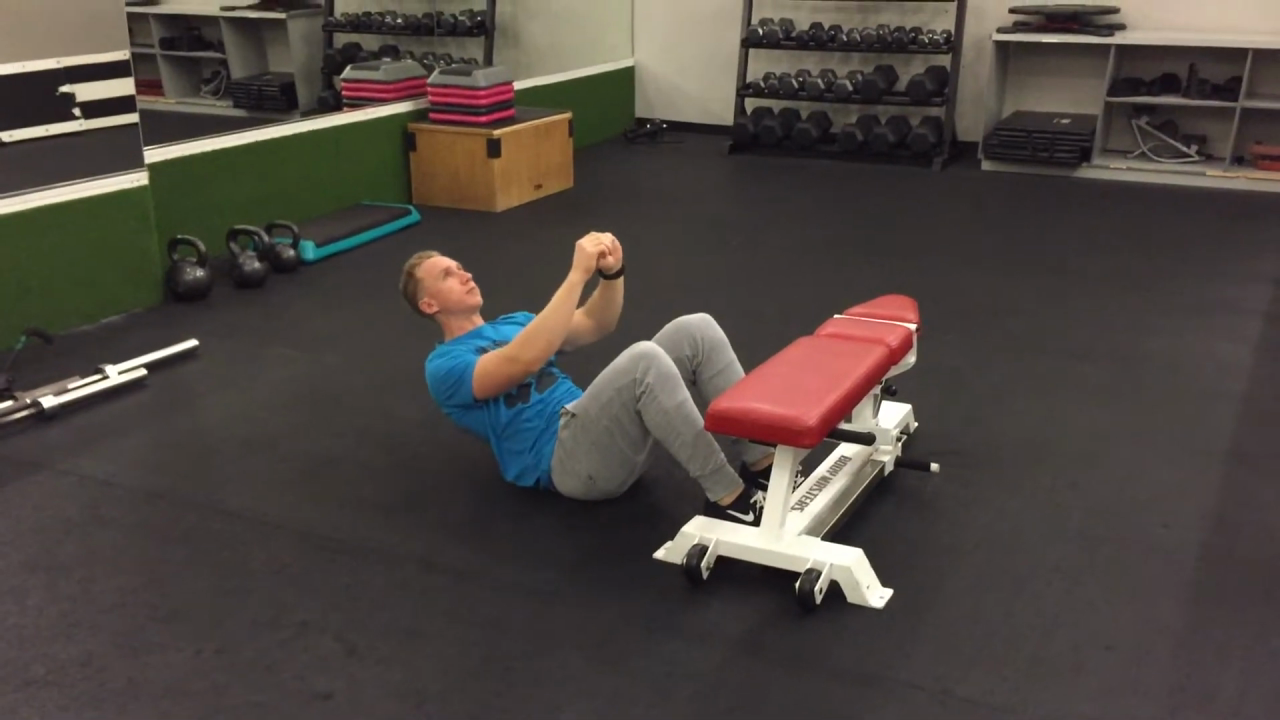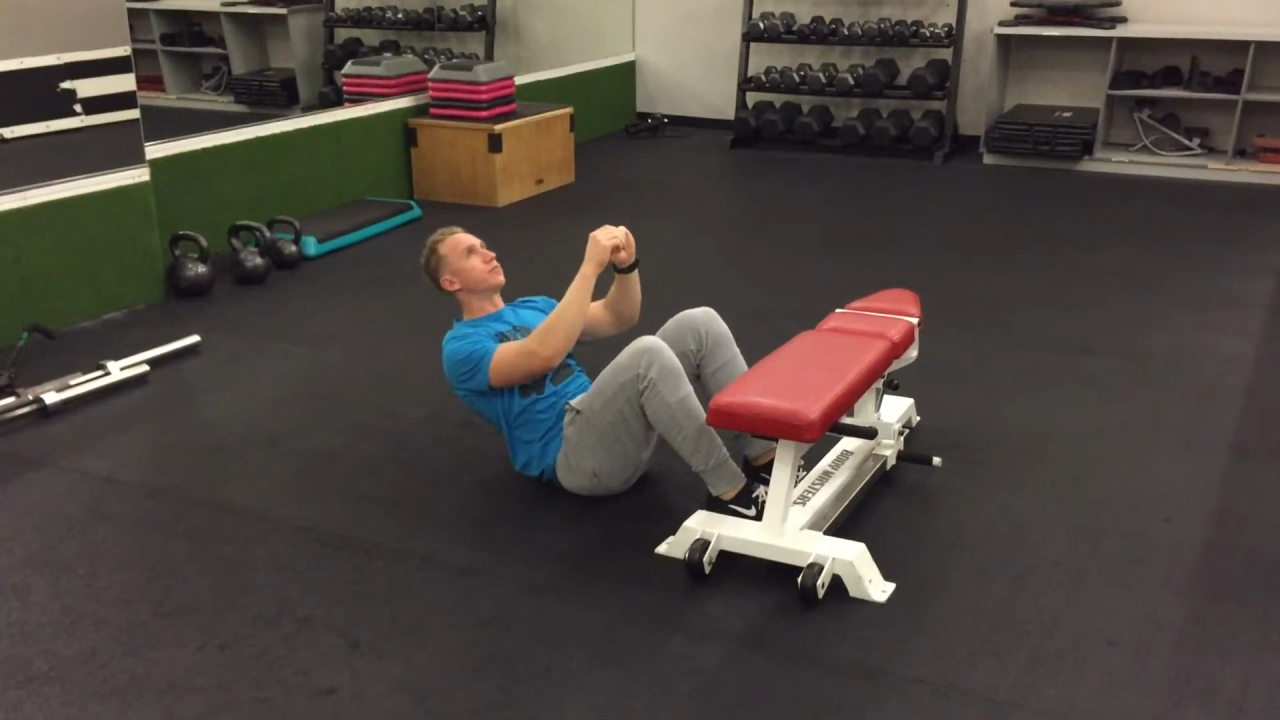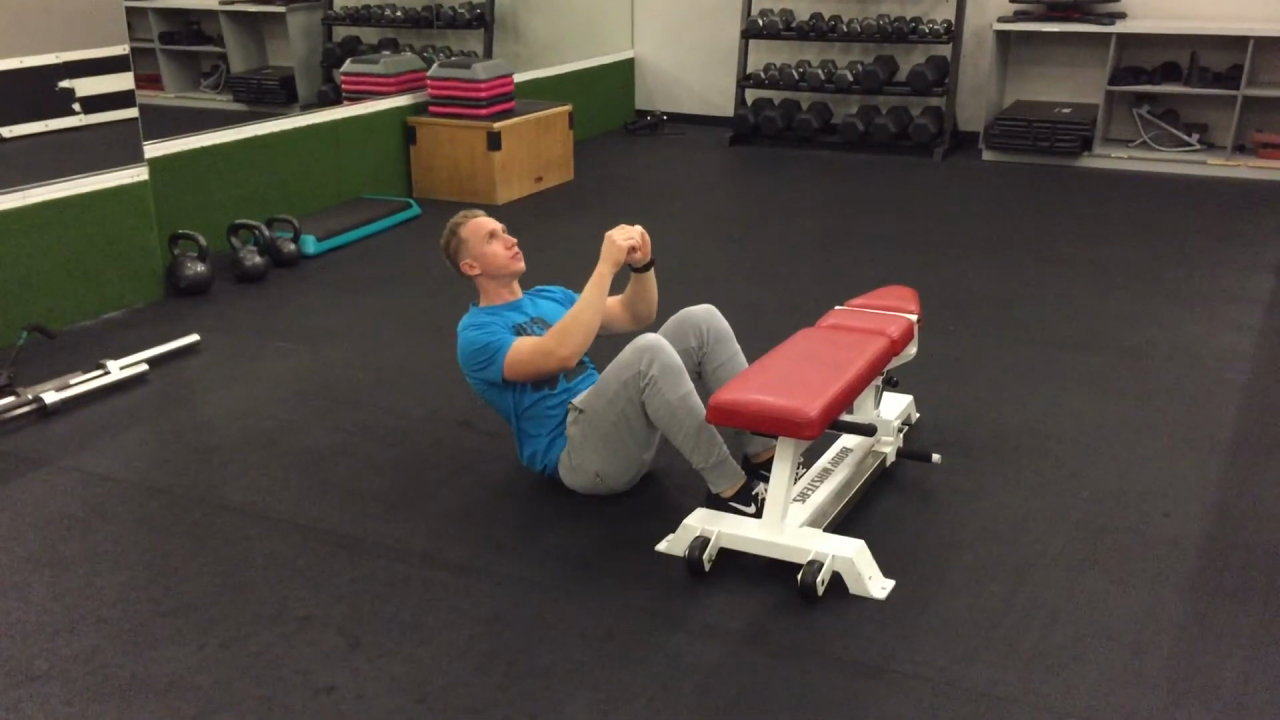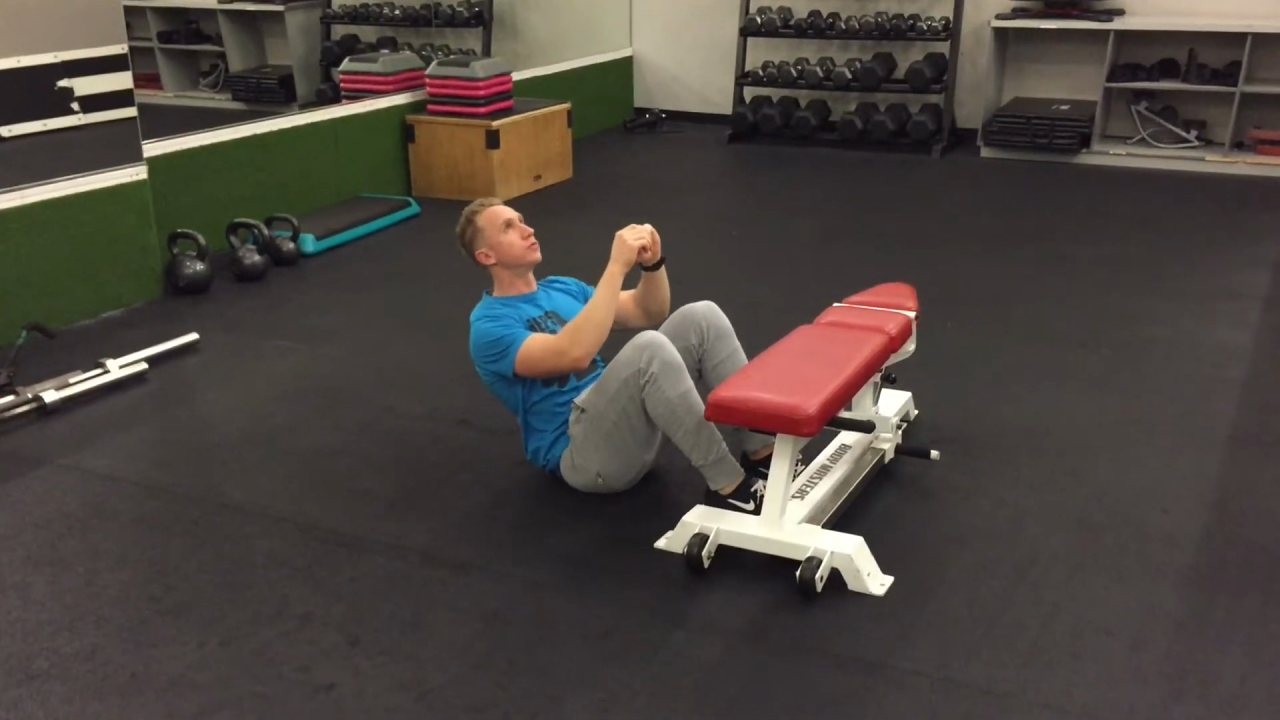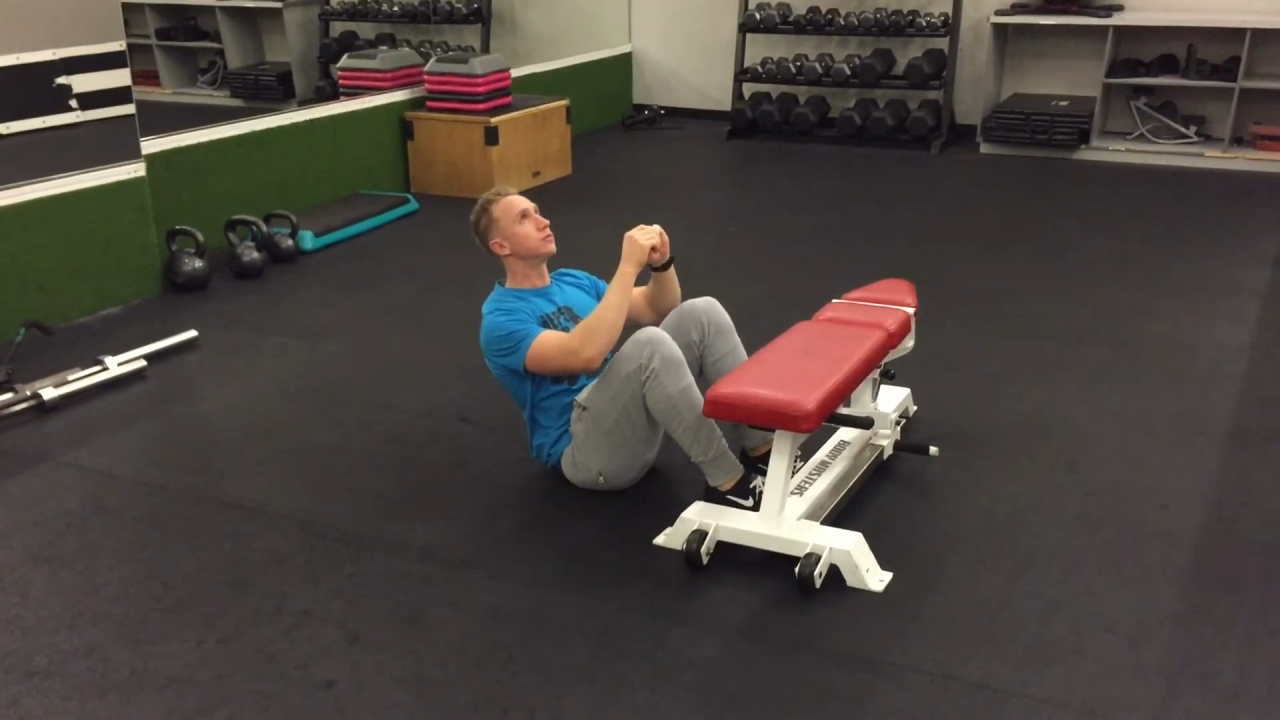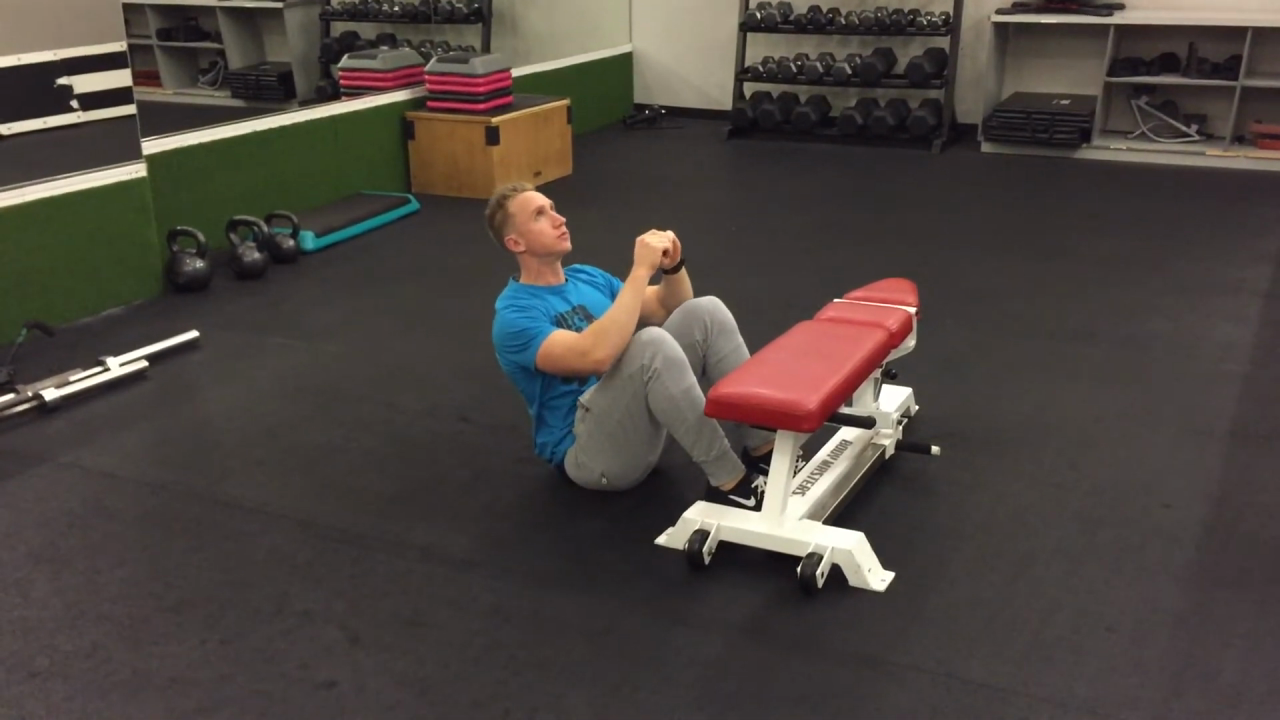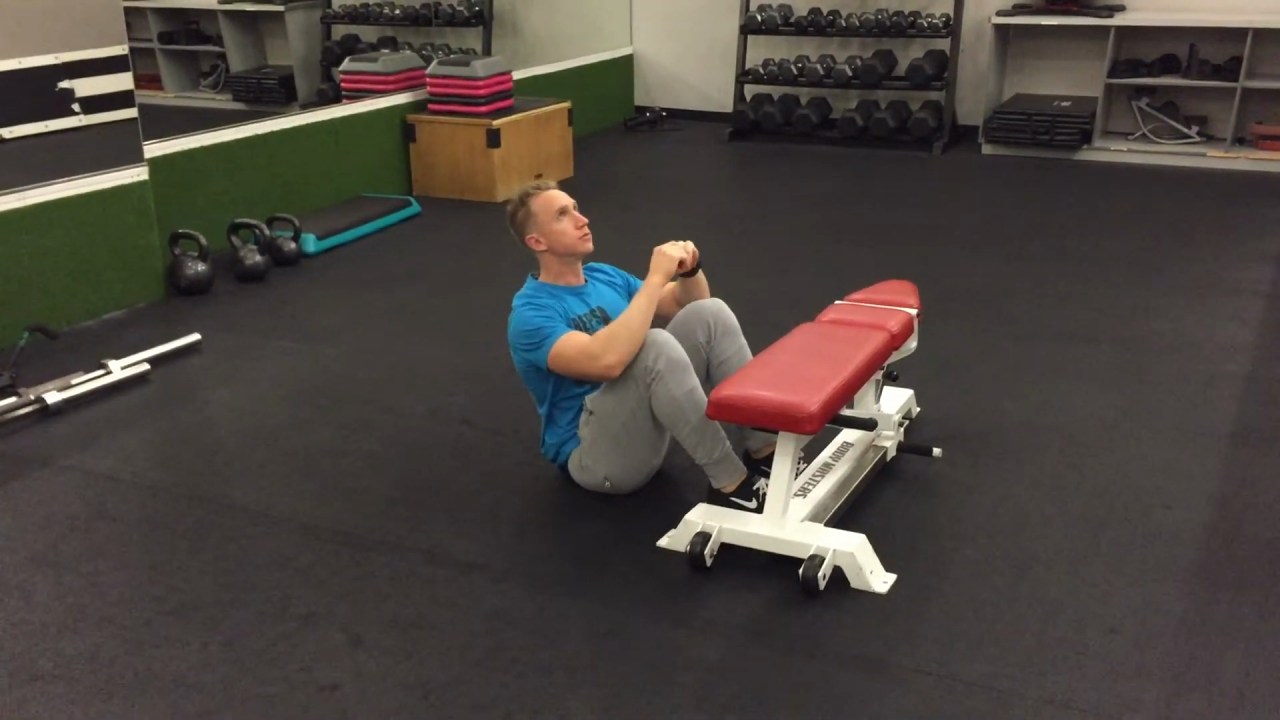
dt=0.4s
person 1, frame 1
left shoulder: (511, 324)
right shoulder: (445, 368)
left elbow: (596, 325)
right elbow: (526, 360)
left wrist: (611, 271)
right wrist: (578, 274)
left hip: (602, 428)
right hip: (570, 459)
left knee: (696, 330)
right knee: (644, 359)
left ankle: (762, 464)
right ankle: (728, 498)
person 1, frame 2
left shoulder: (532, 307)
right shoulder: (462, 348)
left elbow: (619, 317)
right elbow: (544, 355)
left wrist: (625, 265)
right wrist: (590, 267)
left hip: (609, 421)
right hip: (575, 455)
left knee: (699, 324)
right knee: (647, 353)
left ankle: (763, 460)
right ankle: (730, 492)
person 1, frame 3
left shoulder: (548, 297)
right shoulder: (478, 335)
left elbow: (637, 316)
right elbow: (561, 354)
left wrist: (641, 264)
right wrist: (606, 267)
left hip: (615, 417)
right hip: (577, 452)
left knee: (701, 321)
right knee: (649, 351)
left ankle: (763, 457)
right ankle: (730, 490)
person 1, frame 4
left shoulder: (562, 289)
right shoulder: (490, 325)
left elbow: (650, 313)
right elbow: (574, 354)
left wrist: (652, 263)
right wrist: (617, 266)
left hip: (622, 414)
right hip: (582, 452)
left knee: (700, 317)
right knee: (649, 348)
left ankle: (762, 454)
right ankle: (729, 488)
person 1, frame 5
left shoulder: (573, 282)
right shoulder: (502, 318)
left elbow: (660, 311)
right elbow: (586, 354)
left wrist: (661, 263)
right wrist: (629, 266)
left hip: (629, 411)
right hip: (584, 448)
left knee: (702, 313)
right knee: (650, 344)
left ankle: (761, 451)
right ankle: (728, 483)
person 1, frame 6
left shoulder: (587, 278)
right shoulder: (516, 315)
left elbow: (670, 310)
right elbow: (596, 355)
left wrist: (672, 266)
right wrist: (641, 270)
left hip: (638, 416)
right hip: (588, 450)
left knee: (706, 312)
right knee: (652, 343)
left ankle: (762, 450)
right ankle: (730, 482)
person 1, frame 7
left shoulder: (604, 276)
right shoulder: (531, 314)
left elbow: (688, 305)
right elbow: (606, 361)
left wrist: (689, 269)
right wrist: (656, 277)
left hip: (643, 419)
right hip: (594, 453)
left knee: (710, 314)
right knee: (656, 345)
left ankle: (765, 453)
right ankle: (732, 485)
